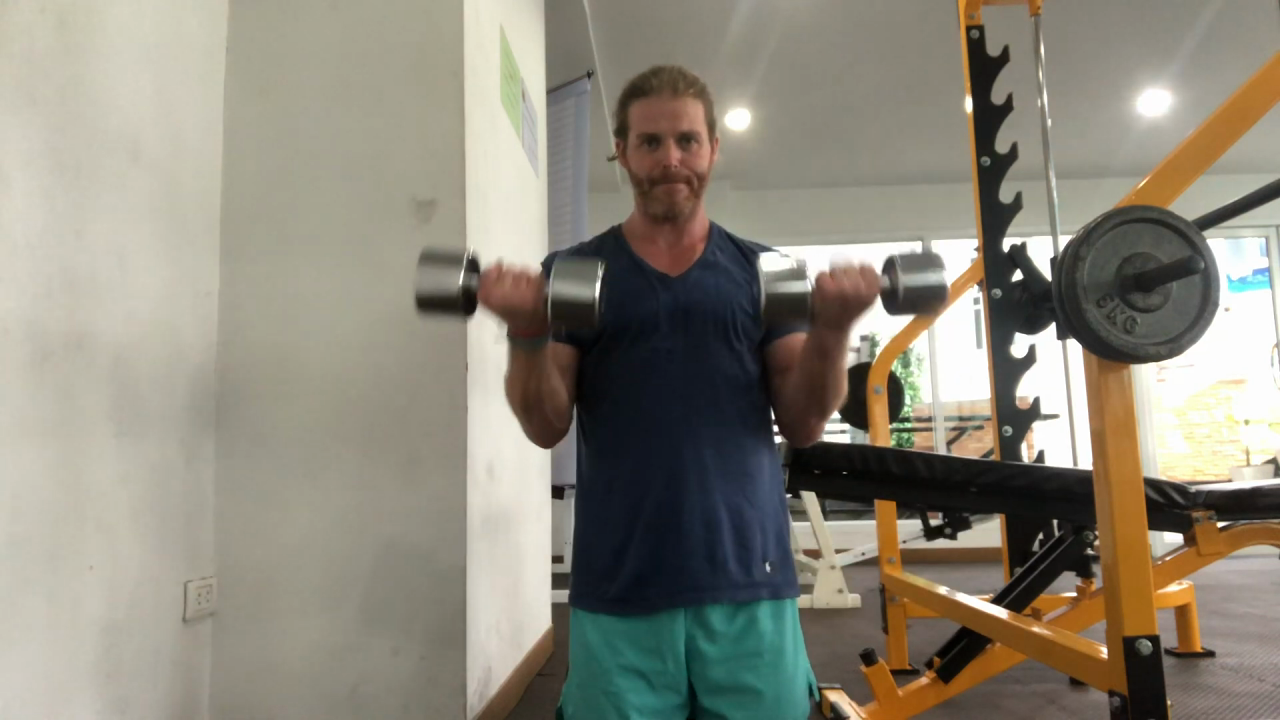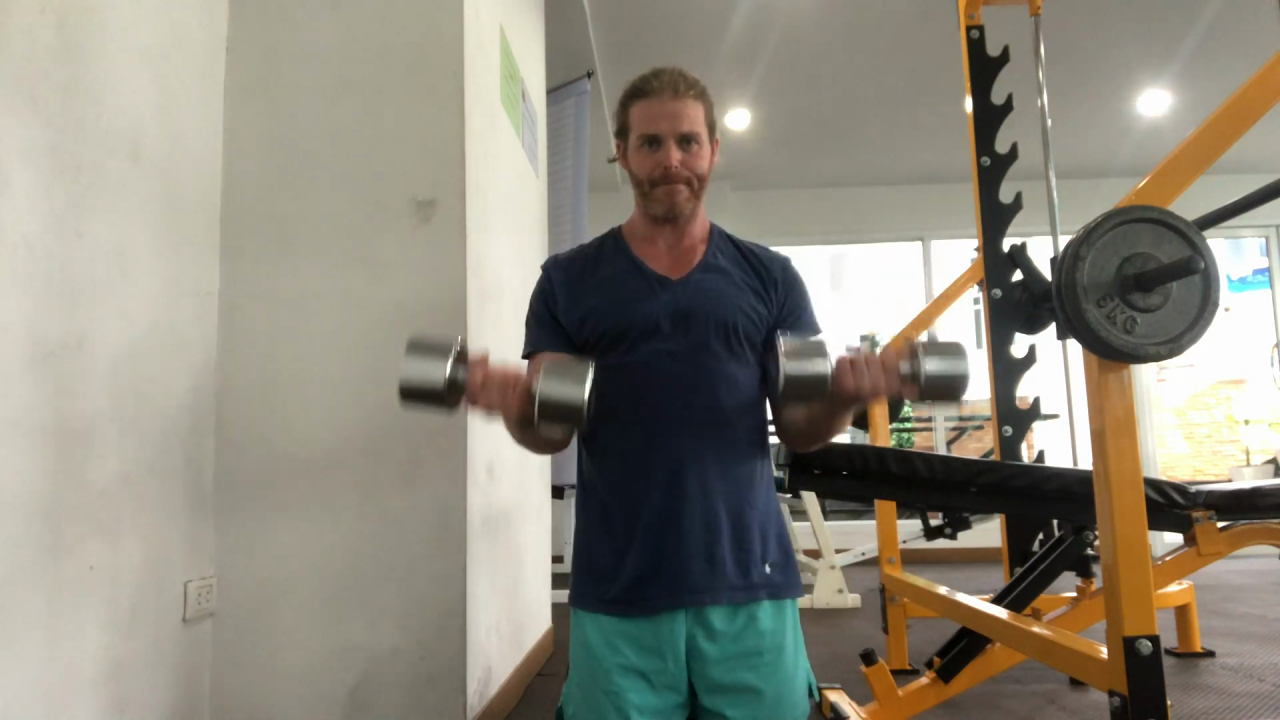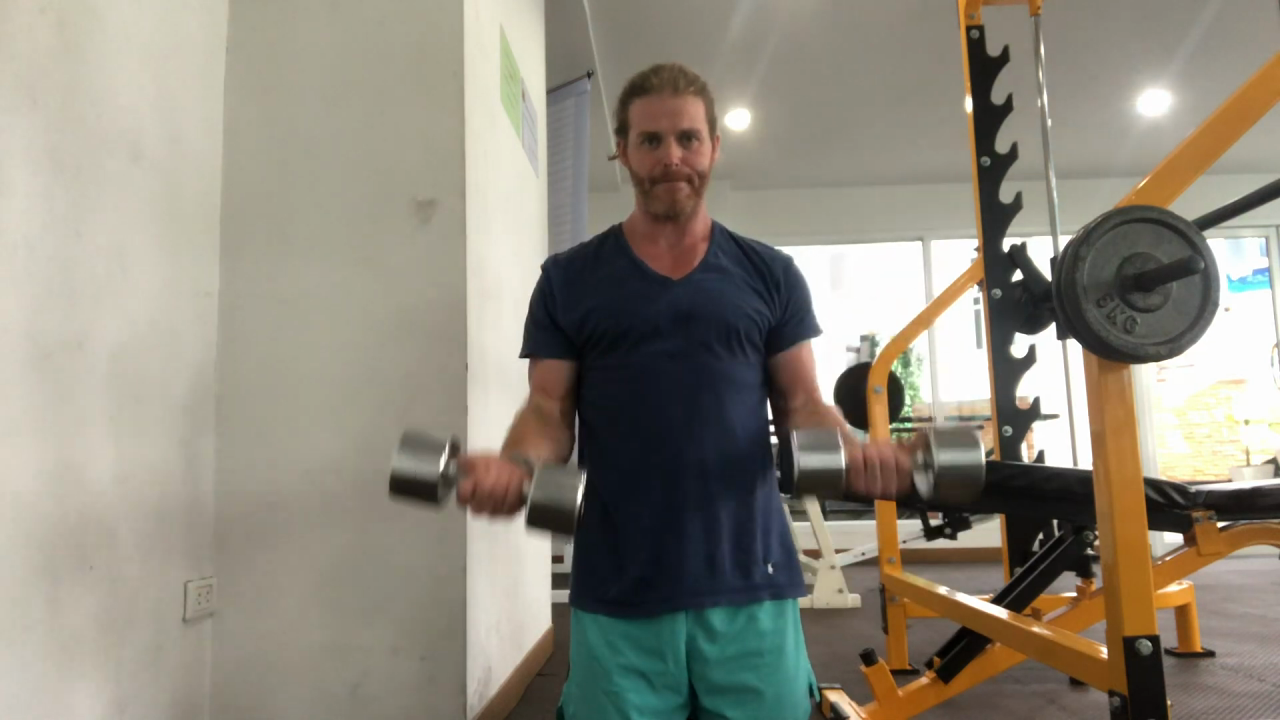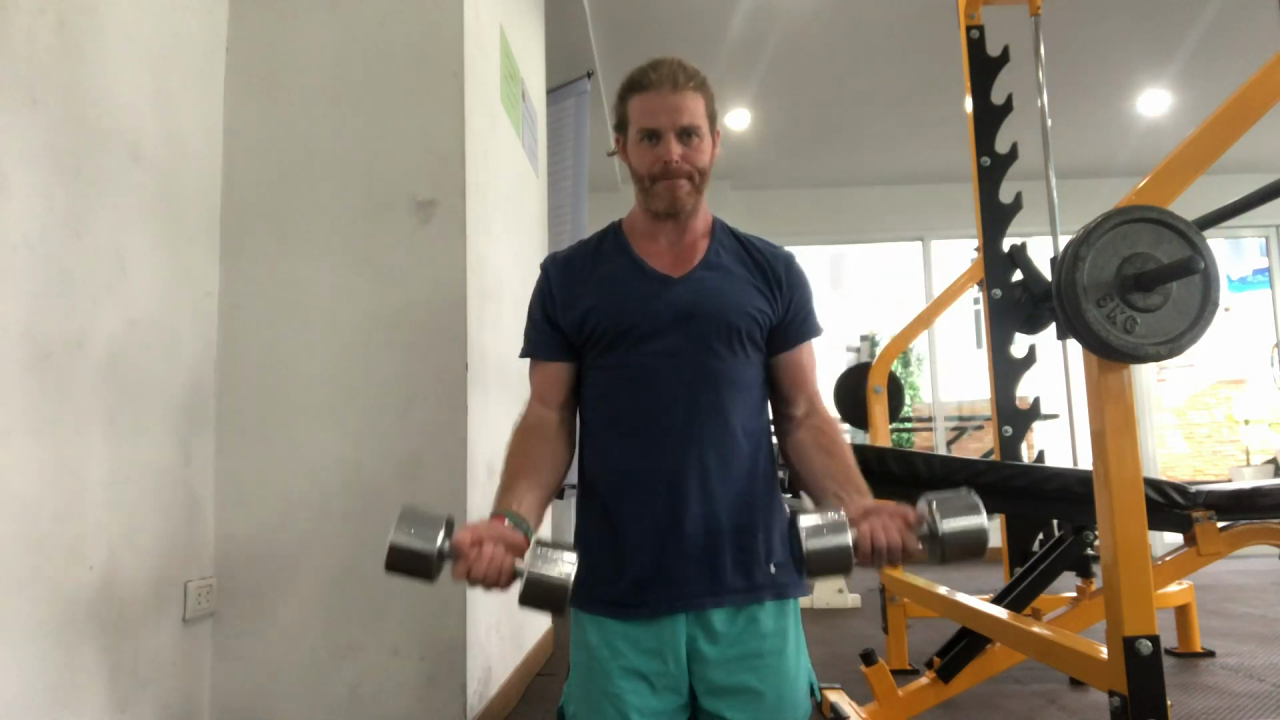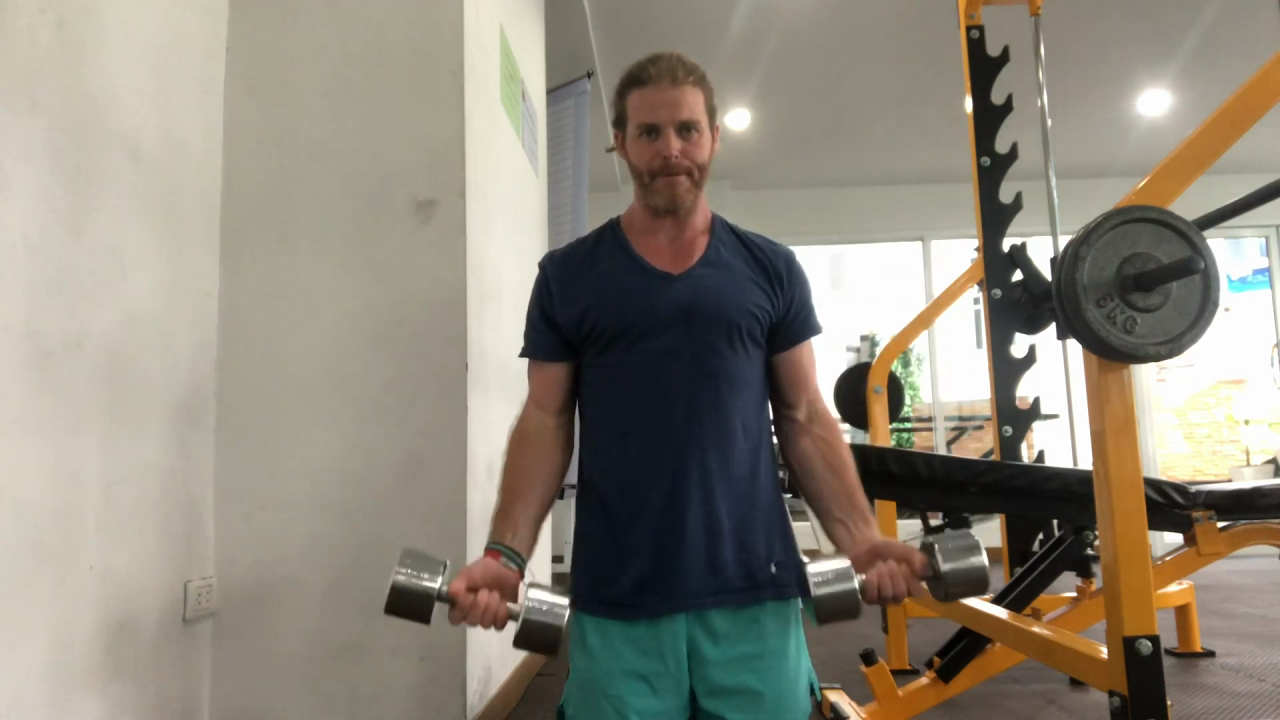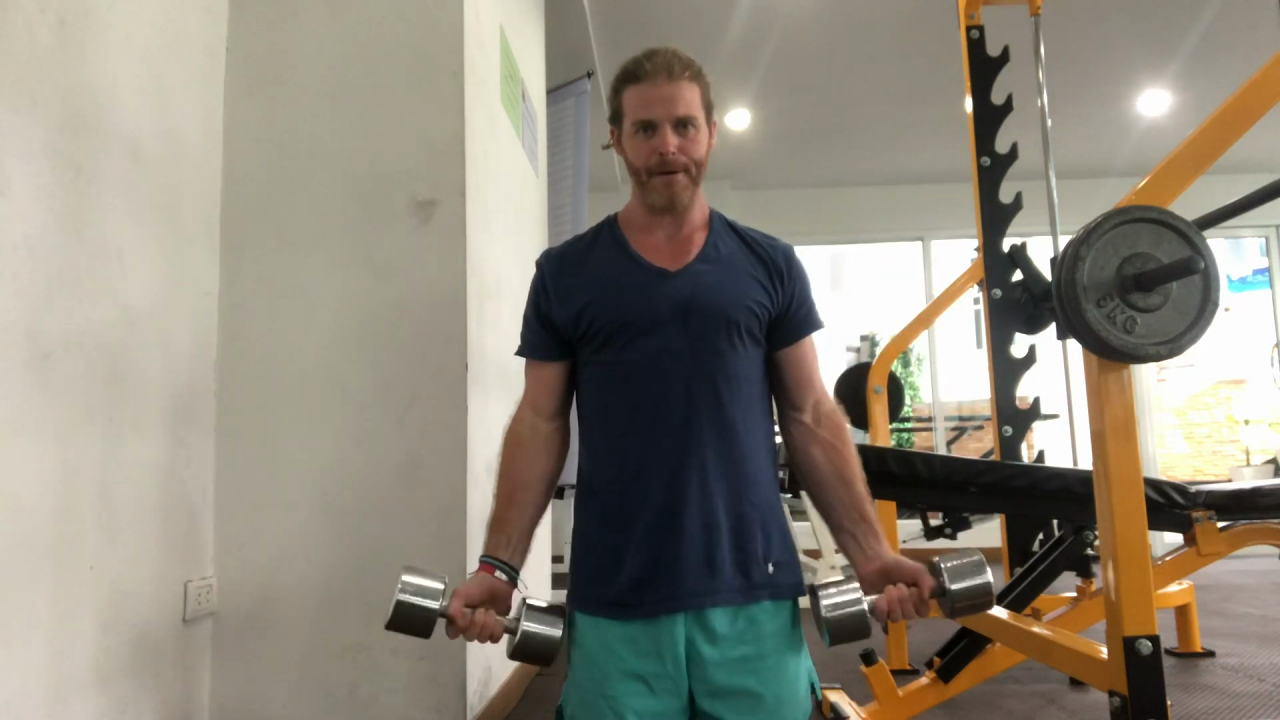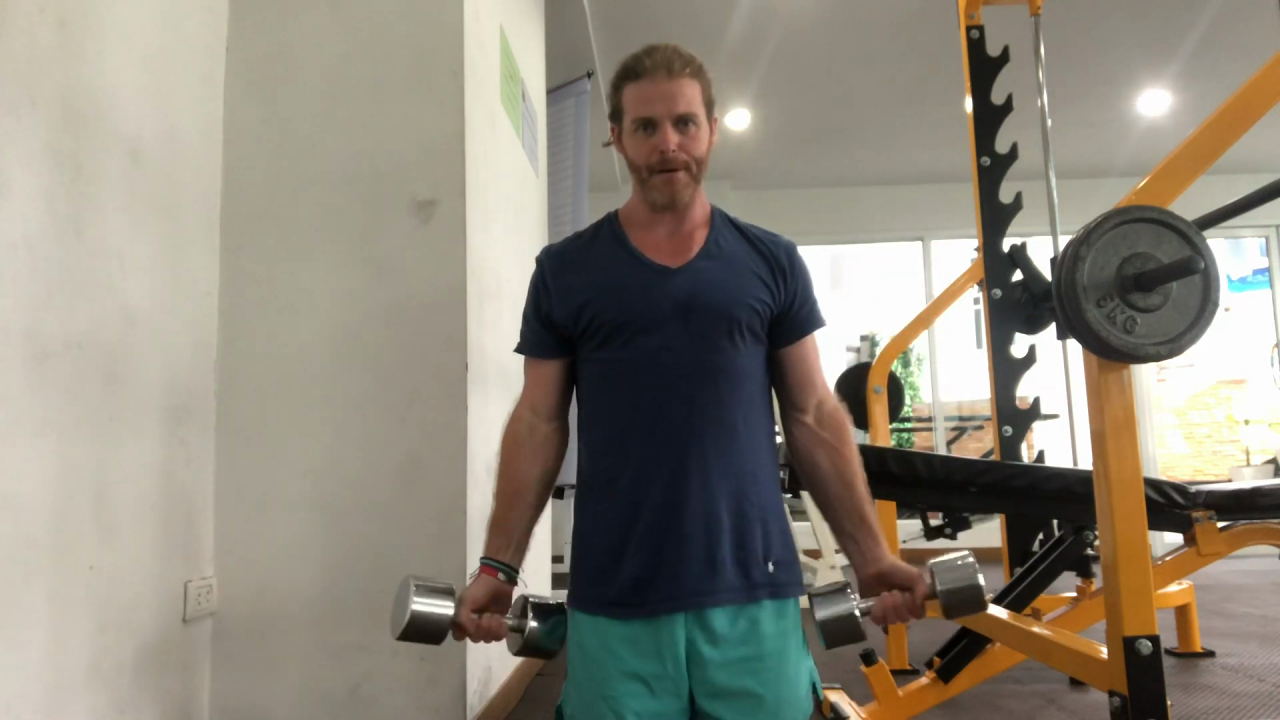
dt=0.2s
person 1, frame 1
left shoulder: (764, 273)
left elbow: (800, 423)
right elbow: (549, 425)
left wrist: (832, 330)
right wrist: (524, 336)
left hip: (746, 581)
right hip: (618, 588)
person 1, frame 2
left shoulder: (767, 275)
right shoulder: (570, 278)
left elbow: (800, 421)
left wrist: (842, 396)
right wrist: (518, 403)
left hip: (746, 583)
right hip: (617, 591)
person 1, frame 3
left shoulder: (769, 273)
right shoulder: (569, 277)
left elbow: (801, 407)
right elbow: (550, 411)
left wrist: (852, 460)
right wrist: (516, 468)
left hip: (749, 584)
right hip: (616, 592)
person 1, frame 4
left shoulder: (770, 271)
right shoulder: (569, 277)
left elbow: (802, 414)
right elbow: (549, 417)
left wrist: (856, 508)
right wrist: (512, 521)
left hip: (751, 586)
right hip: (615, 595)
person 1, frame 5
left shoulder: (770, 269)
right shoulder: (567, 275)
left elbow: (803, 418)
right elbow: (546, 421)
left wrist: (859, 534)
right wrist: (506, 552)
left hip: (751, 587)
right hip: (616, 596)
person 1, frame 6
left shoulder: (769, 264)
right shoulder: (565, 273)
left elbow: (810, 417)
right elbow: (540, 423)
left wrist: (868, 549)
right wrist: (499, 564)
left hip: (750, 587)
right hip: (615, 596)
person 1, frame 7
left shoulder: (771, 262)
right shoulder: (564, 270)
left elbow: (813, 415)
right elbow: (539, 422)
left wrist: (870, 553)
right wrist: (498, 564)
left hip: (751, 587)
right hip: (615, 595)
